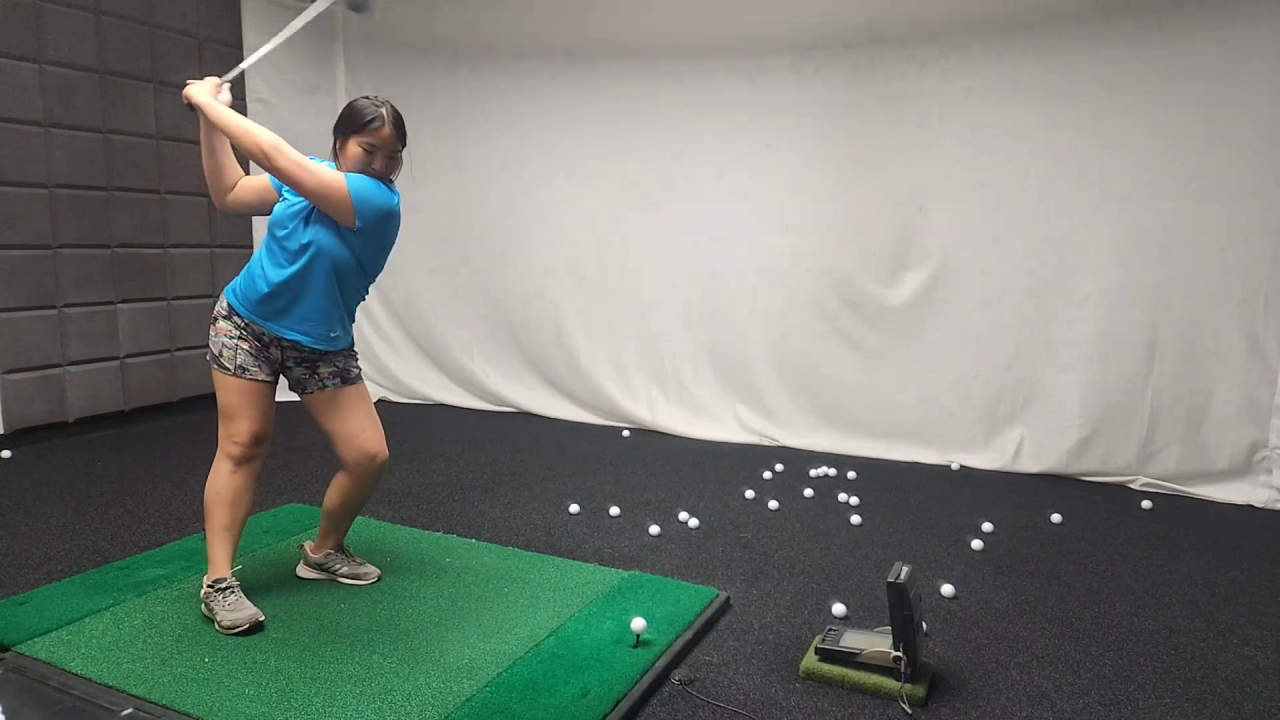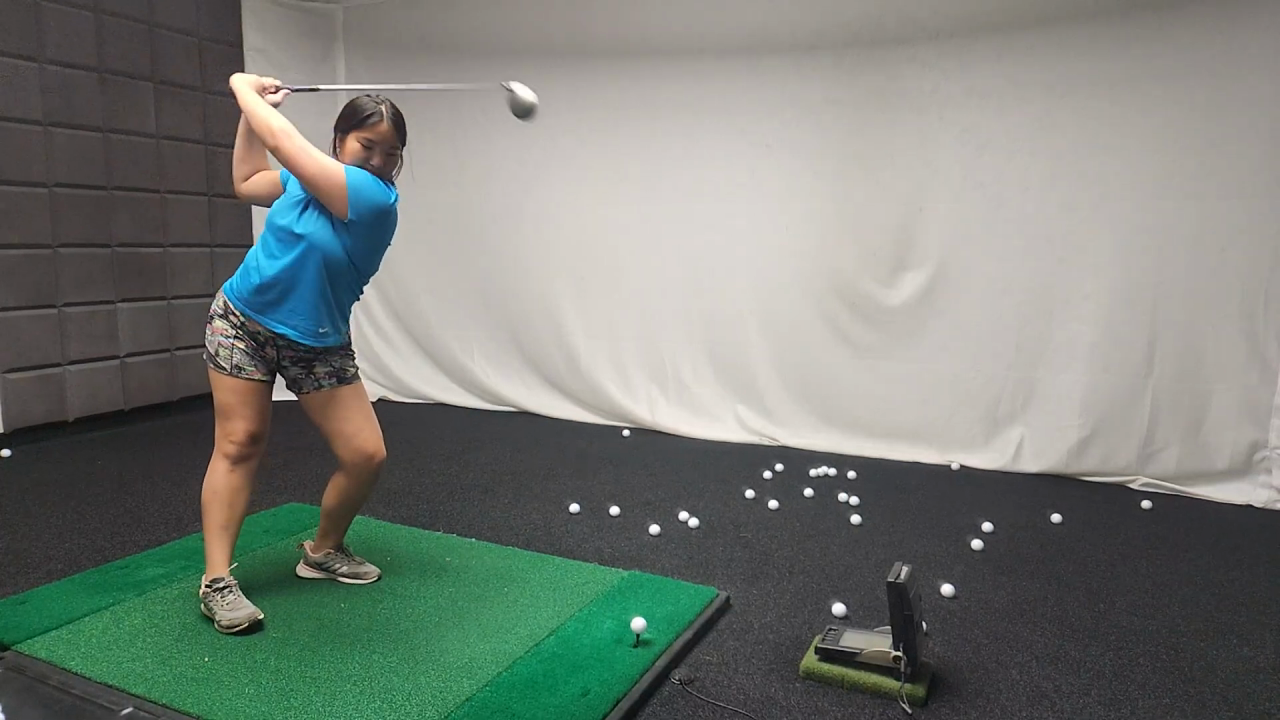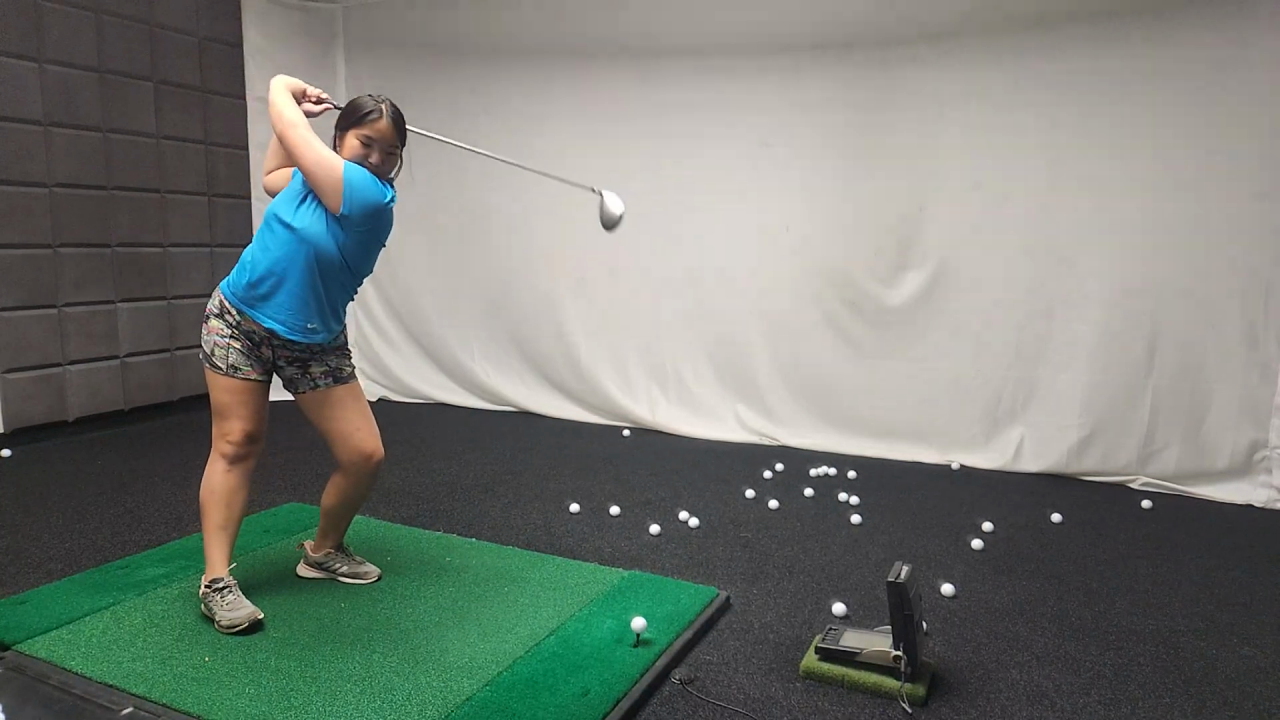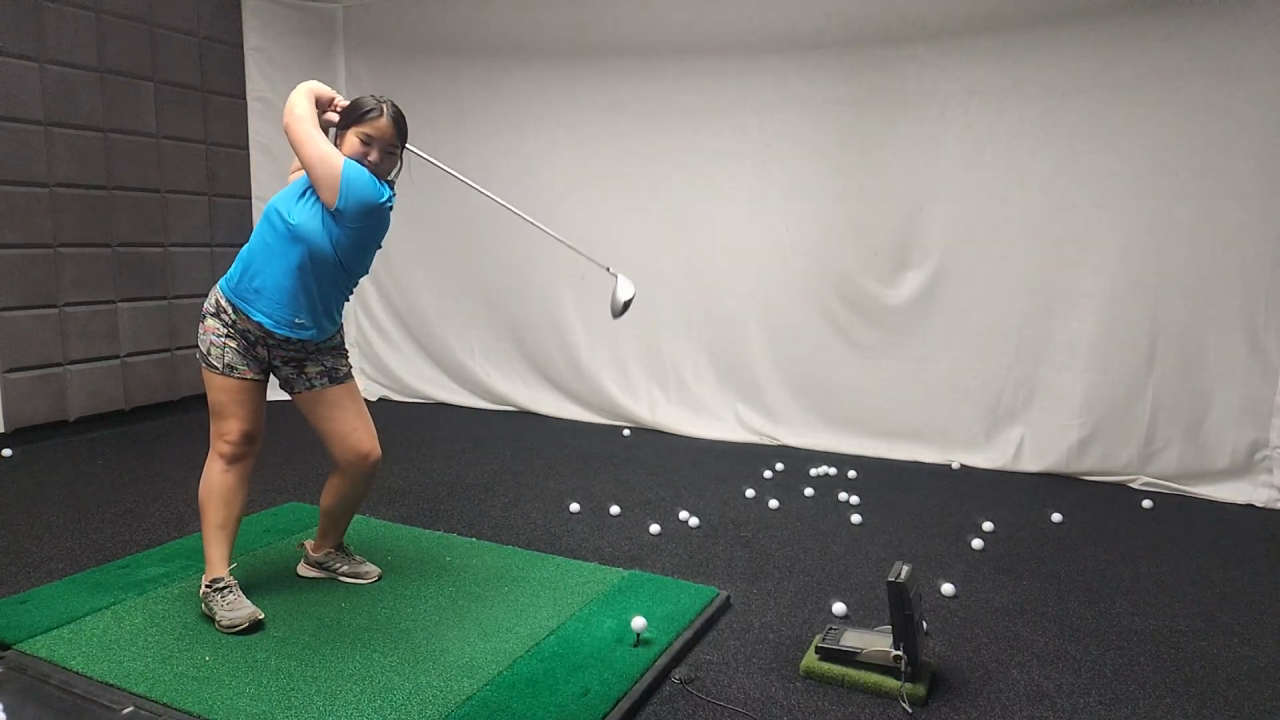
dt=0.5s
person 1, frame 1
left shoulder: (381, 203)
right shoulder: (308, 173)
left elbow: (274, 153)
right elbow: (229, 194)
left wrist: (207, 102)
right wrist: (210, 116)
left hip: (322, 346)
right hip: (246, 323)
left knee: (368, 456)
right knee: (243, 445)
left ankle: (323, 551)
right ankle: (218, 581)
person 1, frame 2
left shoulder: (377, 200)
right shoulder: (309, 174)
left elbow: (279, 135)
right elbow: (247, 183)
left wrist: (243, 88)
right wrist: (250, 108)
left hip: (319, 344)
right hip: (243, 321)
left knee: (367, 456)
right knee: (239, 444)
left ankle: (323, 551)
right ankle: (216, 581)
person 1, frame 3
left shoulder: (372, 197)
right shoulder: (315, 175)
left elbow: (288, 121)
right elbow: (272, 177)
left wrist: (282, 90)
right wrist: (297, 104)
left hip: (314, 342)
right hip: (239, 319)
left knee: (365, 455)
right knee: (236, 443)
left ankle: (323, 551)
right ankle: (216, 580)
person 1, frame 4
left shoulder: (369, 197)
right shoulder: (323, 177)
left elbow: (295, 117)
right elbow: (296, 178)
left wrist: (312, 93)
right wrist: (328, 117)
left hip: (310, 341)
right hip: (235, 318)
left knee: (362, 456)
right knee: (235, 443)
left ankle: (324, 551)
right ankle: (216, 580)
